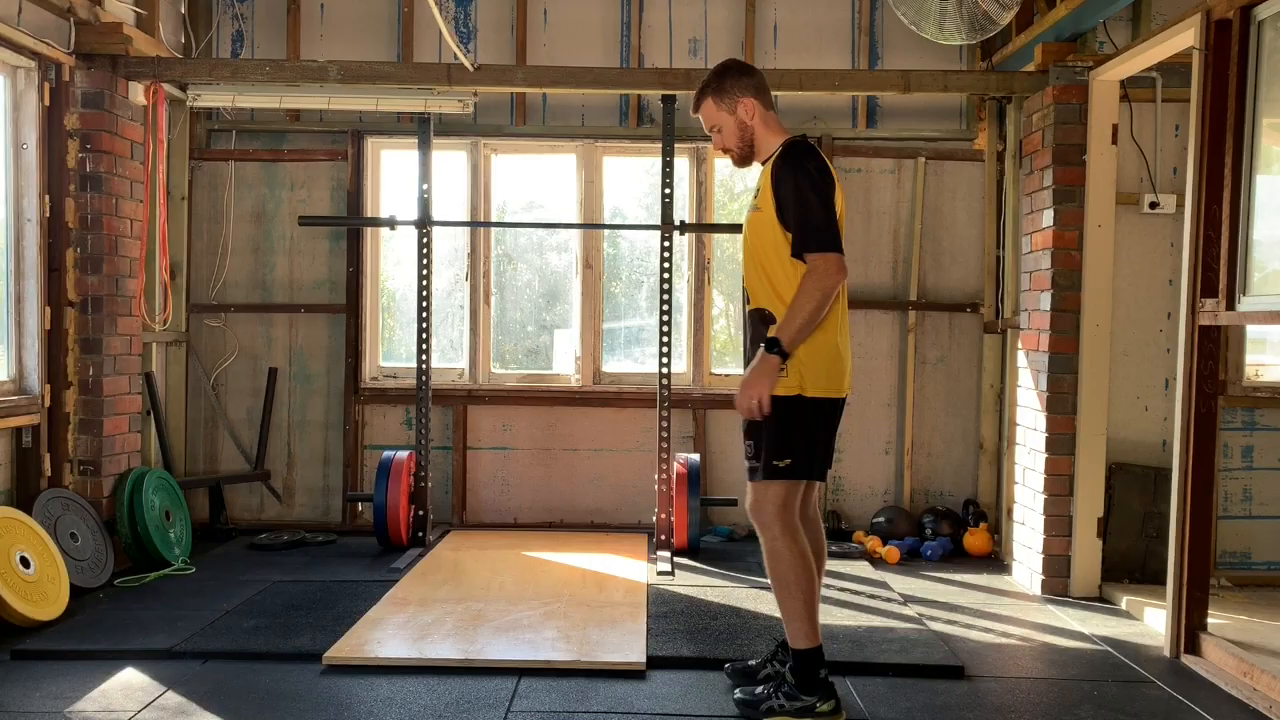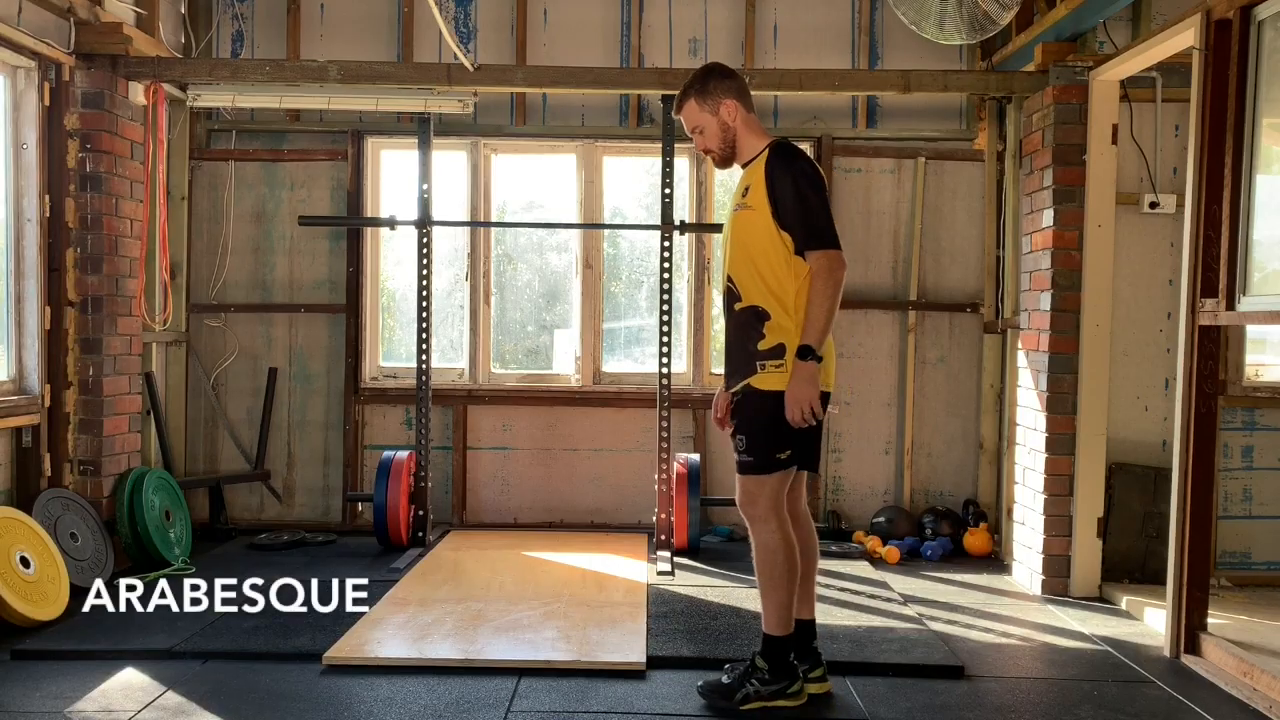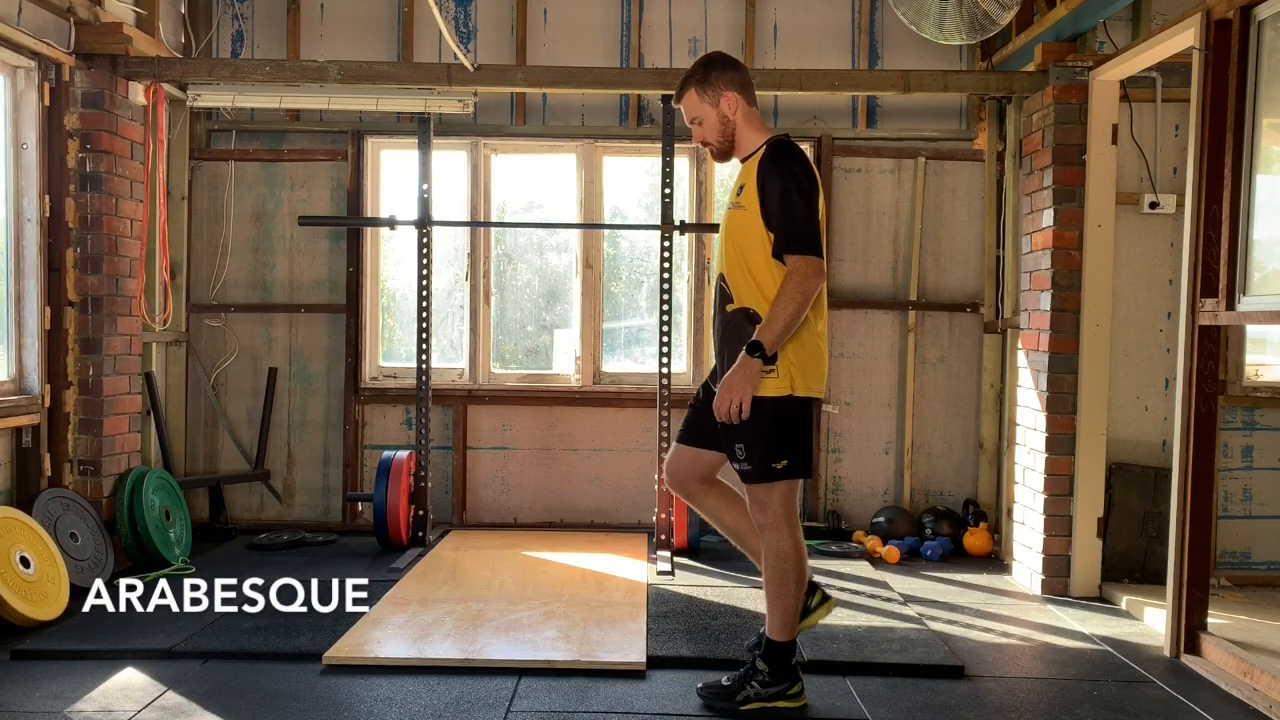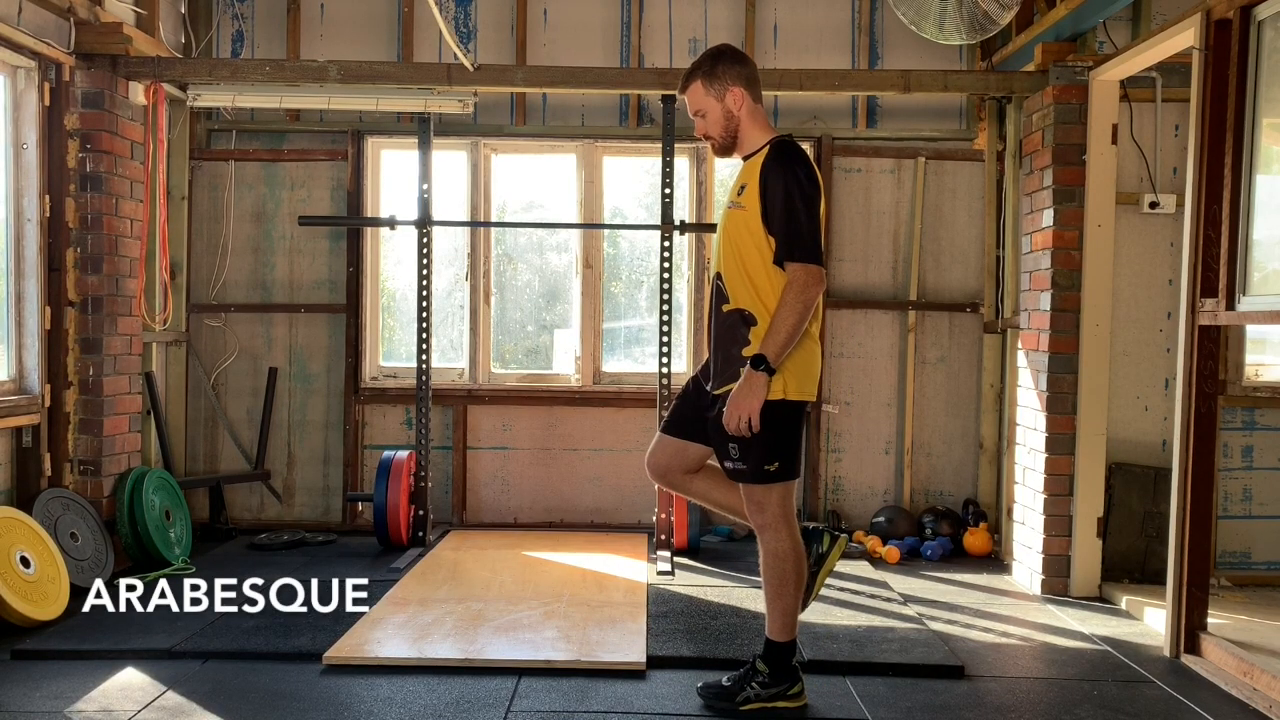
dt=0.5s
person 1, frame 1
left shoulder: (795, 163)
right shoulder: (779, 173)
left elbow: (827, 270)
left wrist: (769, 360)
right wrist: (762, 368)
left hip: (798, 379)
right hip: (796, 378)
left knee: (770, 513)
right knee: (794, 508)
right ankle: (800, 656)
person 1, frame 2
left shoulder: (785, 166)
right shoulder: (752, 179)
left elbow: (829, 266)
left wrist: (808, 361)
right wrist: (731, 380)
left hip: (785, 373)
right hip: (761, 372)
left knee: (760, 506)
right knee: (783, 506)
left ankle: (777, 667)
right ankle: (802, 653)
person 1, frame 3
left shoulder: (780, 163)
right shoulder: (752, 171)
left elbow: (807, 272)
left wrist: (754, 360)
left hip: (773, 375)
right hip: (742, 370)
left knee: (770, 512)
right knee: (683, 474)
left ankle: (778, 672)
right ankle: (794, 592)
person 1, frame 4
left shoulder: (783, 165)
right shoulder: (752, 169)
left elbow: (807, 279)
left wrist: (760, 371)
left hip: (766, 377)
right hip: (729, 368)
left knee: (767, 514)
right knee: (667, 463)
left ankle: (778, 674)
right ankle: (803, 544)
